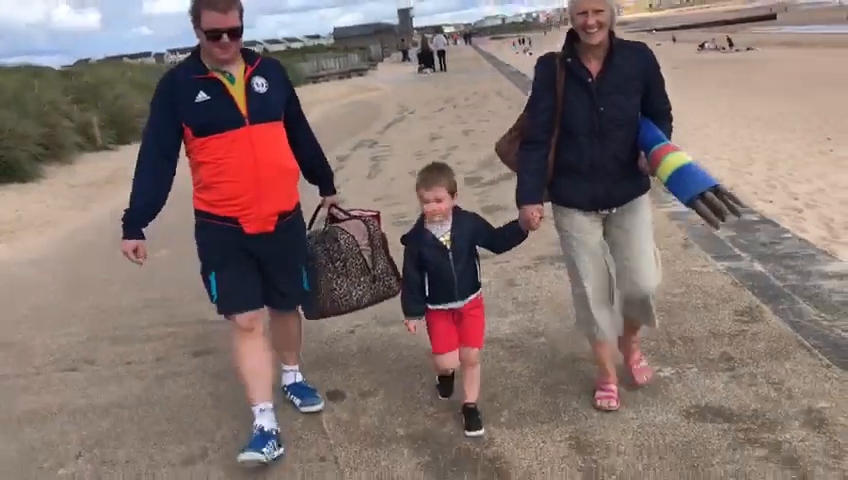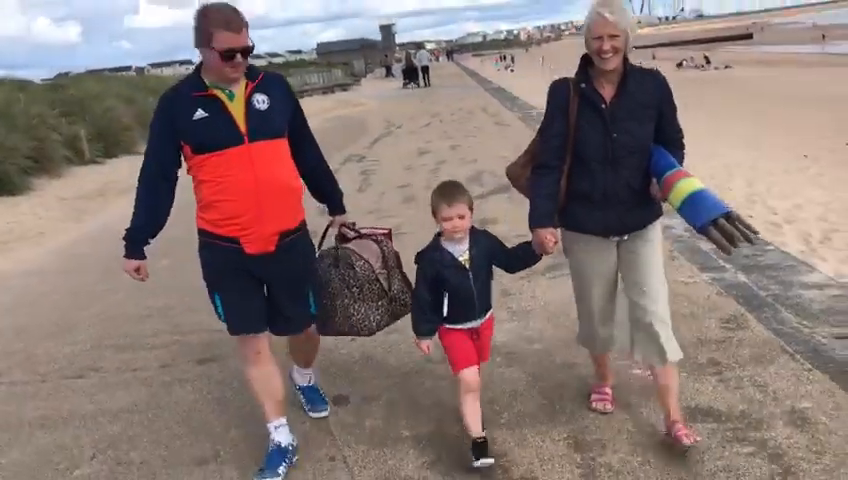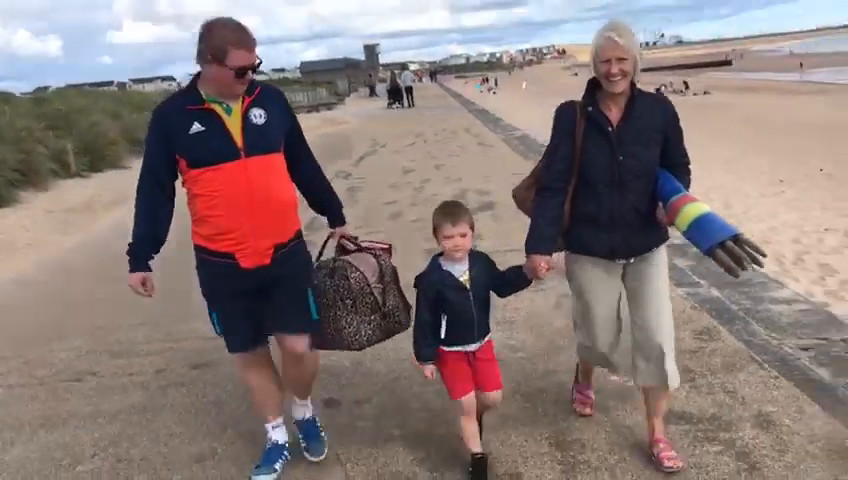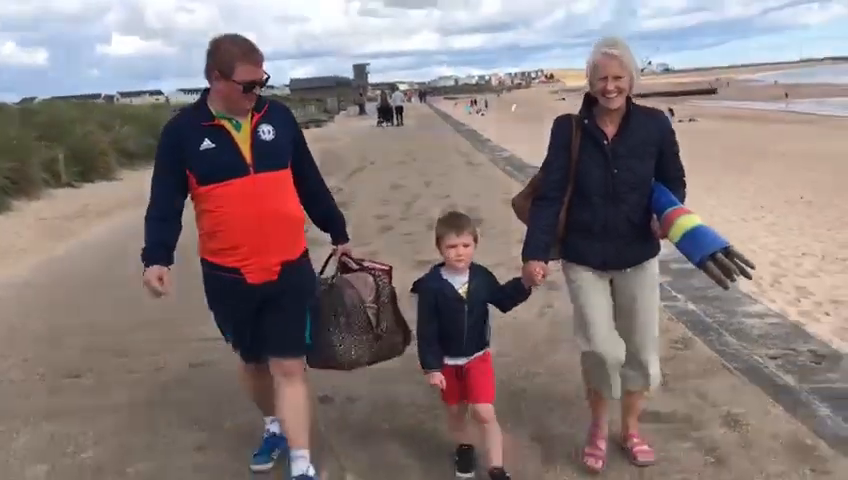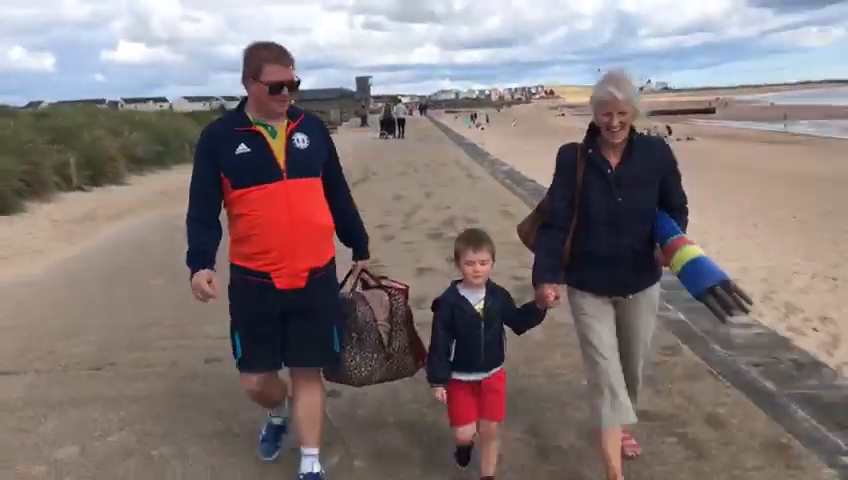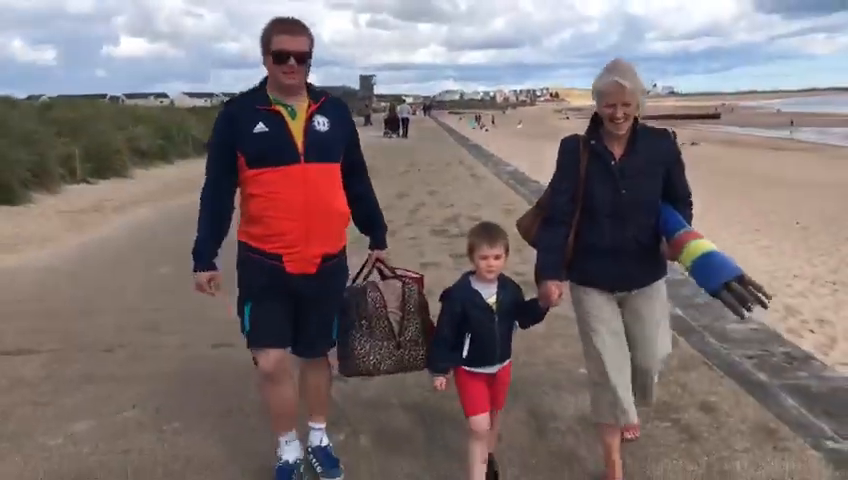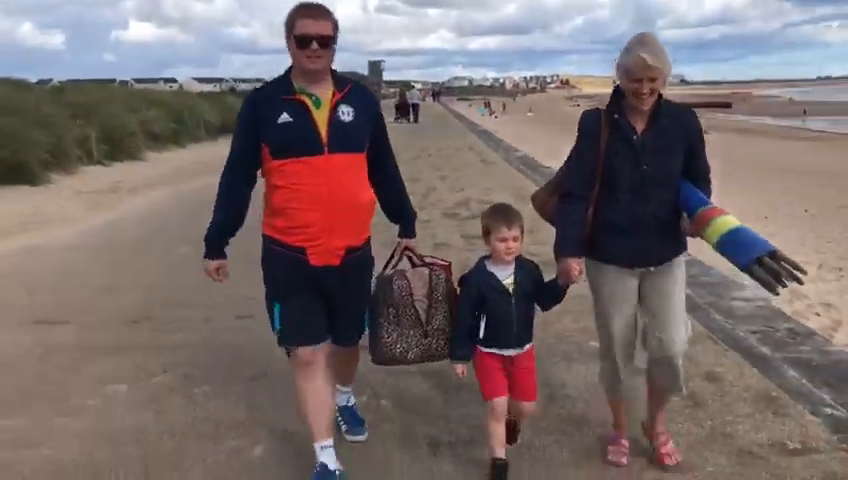
dt=0.2s
person 1, frame 1
left shoulder: (270, 72)
right shoulder: (177, 86)
left elbow: (300, 135)
right elbow: (156, 159)
left wrist: (326, 185)
right wrist: (136, 224)
left hip: (283, 219)
right hip: (221, 228)
left knee: (286, 308)
right knee: (244, 323)
left ankle: (292, 376)
right ankle: (265, 426)
person 1, frame 2
left shoulder: (274, 87)
right shoulder: (177, 104)
left elbow: (306, 153)
right elbow: (156, 178)
left wrist: (334, 204)
right wrist: (136, 243)
left hip: (289, 239)
right hip: (224, 249)
left knee: (303, 329)
right knee: (251, 342)
left ankle: (304, 376)
right ankle: (281, 440)
person 1, frame 3
left shoulder: (271, 101)
right shoulder: (172, 117)
left elbow: (304, 165)
right elbow: (155, 191)
left wrist: (335, 216)
right wrist: (141, 257)
left hip: (285, 252)
right hip: (221, 263)
left knee: (297, 347)
right knee: (248, 353)
left ankle: (304, 413)
right ankle: (276, 435)
person 1, frame 4
left shoulder: (279, 118)
right shoulder: (182, 133)
left elbow: (310, 182)
right elbow: (164, 204)
left wrist: (337, 233)
right wrist: (156, 257)
left hip: (291, 269)
right hip: (226, 276)
left knee: (289, 366)
right knee: (253, 361)
right ankle: (273, 425)
person 1, frame 5
left shoulder: (313, 130)
right shoulder: (219, 137)
left elbow: (338, 195)
right elbow: (203, 210)
left wrist: (359, 249)
right wrist: (201, 263)
left hip: (316, 279)
right hip: (253, 283)
left knee: (307, 373)
right knee: (256, 380)
right ankle: (277, 414)
person 1, frame 6
left shoulder: (335, 112)
right shoulder: (238, 115)
left elbow: (356, 181)
right elbow: (218, 191)
left wrist: (377, 237)
right wrist: (205, 256)
left hip: (326, 263)
right hip: (263, 264)
left knee: (315, 355)
right knee: (272, 363)
left ankle: (318, 438)
person 1, frame 7
left shoulder: (361, 100)
right shoulder: (263, 104)
left elbow: (384, 169)
right elbow: (237, 178)
left wrist: (406, 225)
right wrist: (216, 242)
left hip: (351, 253)
right hip: (288, 256)
left knee: (346, 342)
right knee: (307, 356)
left ankle: (345, 397)
person 2, frame 1
left shoulder: (640, 59)
right shoulder: (551, 70)
left elbow: (660, 117)
right elbow: (537, 137)
right wrist: (529, 197)
left hip: (629, 194)
right hip: (574, 200)
left knee: (643, 284)
right knee: (591, 290)
left ankle: (630, 342)
right ankle: (606, 375)
person 2, frame 2
left shoulder: (652, 86)
right shoulder: (564, 94)
left elbow: (672, 144)
right elbow: (548, 161)
right wrist: (541, 220)
left hip: (642, 222)
right hip: (585, 226)
left knee: (653, 315)
right knee: (594, 309)
left ankle: (673, 419)
right ankle: (602, 378)
person 2, frame 3
left shoulder: (658, 110)
right shoulder: (571, 117)
left elbow: (679, 169)
right elbow: (552, 185)
right wrist: (539, 246)
left hip: (647, 246)
right hip: (589, 250)
left knee: (656, 339)
right knee: (598, 336)
left ankle: (656, 434)
right ankle: (583, 376)
person 2, frame 4
left shoulder: (654, 125)
right shoulder: (568, 130)
left elbow: (673, 181)
right elbow: (549, 194)
right wrist: (535, 252)
left hip: (639, 257)
right hip: (584, 259)
left knee: (641, 349)
right knee: (600, 349)
left ankle: (629, 427)
right ankle: (598, 427)
person 2, frame 5
left shoulder: (656, 154)
right shoulder: (573, 159)
left elbow: (676, 209)
right elbow: (555, 222)
right wrist: (545, 276)
left hip: (641, 283)
right hip: (588, 286)
left knee: (630, 365)
right knee: (605, 375)
left ankle: (620, 429)
person 2, frame 6
left shoulder: (661, 145)
right shoulder: (575, 150)
left elbow: (680, 203)
right elbow: (557, 216)
right wrist: (548, 273)
left hip: (647, 278)
right hip: (592, 282)
left knee: (649, 358)
right knee: (607, 371)
left ankle: (624, 408)
person 2, frame 7
left shoulder: (682, 121)
right shoulder: (596, 125)
left elbow: (699, 179)
right elbow: (575, 190)
right wrist: (567, 250)
left hip: (666, 256)
right hip: (609, 257)
left knee: (669, 346)
right knee: (616, 347)
left ankle: (657, 423)
right ankle: (619, 429)
person 3, frame 1
left shoulder: (469, 223)
right shoulder: (417, 239)
left elbow: (497, 241)
right elbow: (411, 277)
left wrist: (521, 227)
right wrist: (412, 312)
left hip: (471, 302)
right hip: (438, 309)
left knee: (471, 358)
right knee: (447, 362)
left ankle: (470, 406)
right ankle: (444, 373)
person 3, frame 2
left shoulder: (484, 241)
right shoulder: (431, 257)
left elbow: (510, 261)
right elbow: (423, 297)
left wrist: (536, 248)
right wrist: (423, 333)
left hip: (483, 320)
right hip: (452, 328)
left knee: (473, 375)
right knee: (469, 381)
left ankle: (468, 407)
right ankle: (478, 441)
person 3, frame 3
left shoulder: (482, 264)
right shoulder: (432, 278)
left elbow: (502, 285)
right elbow: (424, 321)
left wrist: (527, 273)
right wrist: (425, 358)
left hip: (482, 344)
right hip: (449, 351)
left knee: (493, 398)
right knee: (466, 405)
left ankle: (475, 413)
right ankle: (477, 456)
person 3, frame 4
left shoulder: (483, 278)
right shoulder: (432, 286)
left elbow: (503, 301)
right elbow: (426, 330)
left wrist: (525, 284)
right wrist: (431, 366)
left hip: (478, 357)
right hip: (446, 361)
left knee: (486, 415)
right knee: (455, 410)
right ankle: (464, 447)
person 3, frame 5
left shoulder: (499, 296)
right shoulder: (449, 303)
left elbow: (518, 323)
right elbow: (439, 344)
left wrist: (539, 307)
right wrist: (438, 381)
left hip: (493, 376)
right hip: (460, 378)
left knee: (489, 431)
right knee: (464, 434)
right ankle: (464, 444)
person 3, frame 6
left shoulder: (510, 289)
right shoulder: (459, 295)
left elbow: (524, 319)
right elbow: (444, 334)
left wrist: (543, 303)
right wrist: (439, 369)
left hip: (501, 368)
right hip: (470, 371)
left knee: (492, 420)
right knee: (479, 429)
left ankle: (488, 456)
person 3, frame 7
left shoulder: (529, 271)
right shoulder: (477, 278)
left elbow: (545, 300)
right elbow: (464, 319)
left wrist: (562, 282)
right wrist: (460, 355)
left hip: (522, 351)
right hip: (488, 352)
left knee: (527, 407)
right knee: (497, 408)
left ankle: (511, 420)
